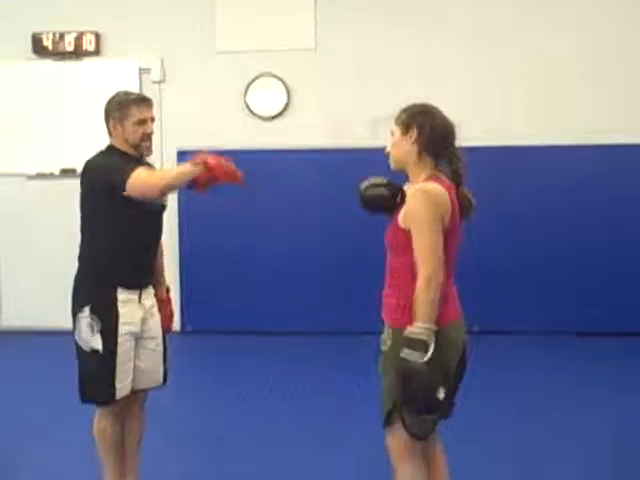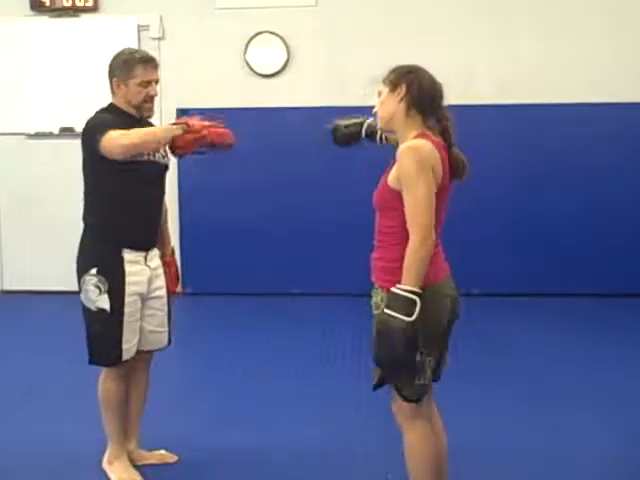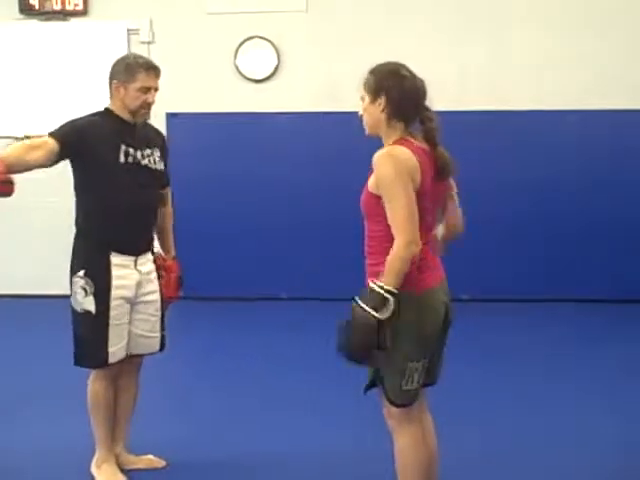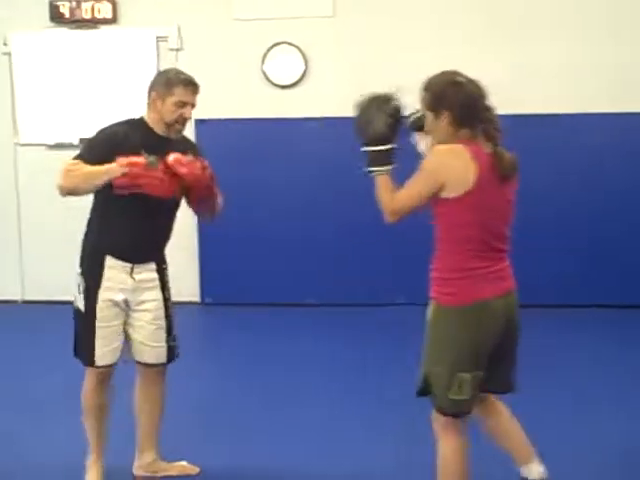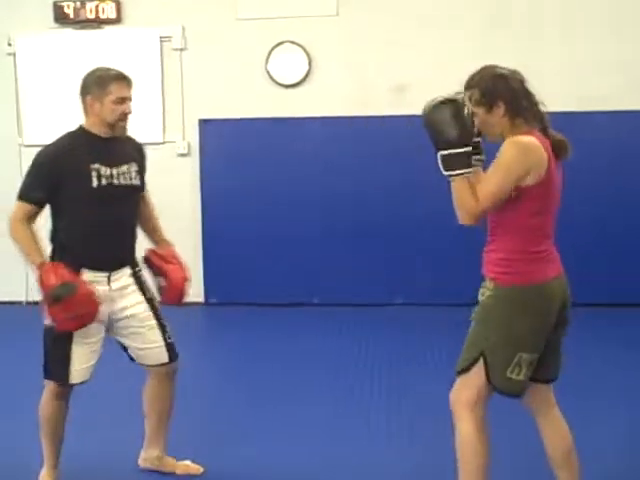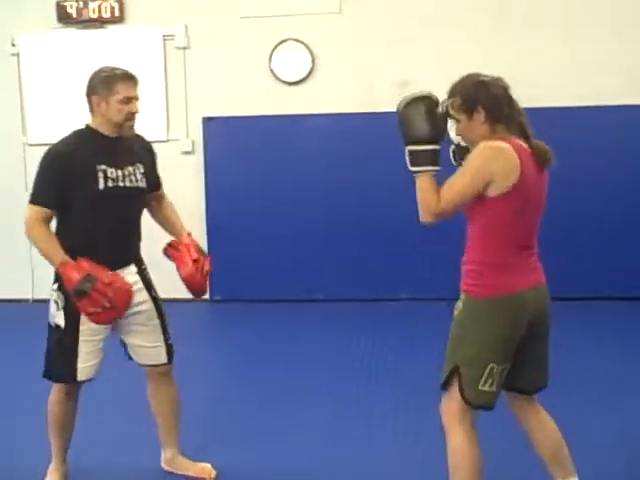
dt=0.5s
person 1, frame 1
left shoulder: (148, 170)
right shoulder: (103, 167)
right elbow: (150, 187)
left wrist: (161, 289)
right wrist: (195, 168)
left hip: (144, 298)
right hip: (106, 302)
left knee: (137, 396)
right knee: (111, 402)
person 1, frame 2
left shoulder: (153, 131)
right shoulder: (102, 124)
right elbow: (122, 146)
left wrist: (166, 251)
right wrist: (180, 129)
left hip: (149, 259)
right hip: (111, 261)
left knee: (142, 357)
right knee: (116, 362)
left ankle: (133, 444)
person 1, frame 3
left shoulder: (155, 139)
right shoulder: (89, 130)
right elbow: (41, 148)
left wrist: (170, 256)
left hip: (144, 263)
right hip: (100, 264)
left knee: (133, 360)
right knee: (105, 364)
person 1, frame 4
left shoulder: (187, 151)
right shoulder: (116, 137)
left elbow: (211, 207)
right elbow: (66, 181)
left wrist: (203, 186)
right wrist: (118, 170)
left hip: (151, 271)
right hip: (106, 267)
left knee: (154, 366)
right knee: (99, 368)
person 1, frame 5
left shoulder: (132, 150)
right shoulder: (58, 156)
right elbow: (19, 219)
left wrist: (165, 249)
right wrist: (48, 274)
left hip: (127, 278)
right hip: (77, 284)
left knee: (164, 365)
right knee: (61, 384)
person 1, frame 6
left shoulder: (141, 148)
right shoulder: (64, 155)
left elbow: (156, 200)
right elbow: (35, 222)
left wrist: (185, 239)
right wrist: (69, 270)
left hip: (132, 275)
right hip: (85, 282)
left knee: (161, 366)
right knee: (68, 382)
person 2, frame 1
left shoulder: (424, 194)
right shoulder: (438, 188)
left elbow: (430, 276)
left wrist: (418, 348)
right wrist: (399, 202)
left hip: (417, 331)
right hip: (439, 327)
left knee: (403, 447)
right knee: (422, 440)
person 2, frame 2
left shoulder: (414, 153)
right shoulder: (427, 145)
left elbow: (422, 238)
left wrist: (402, 311)
right wrist: (369, 130)
left hip: (407, 293)
right hip: (424, 290)
left knee: (409, 409)
right knee: (417, 404)
person 2, frame 3
left shoulder: (390, 159)
right shoulder: (432, 154)
left elbow: (406, 243)
right elbow: (453, 221)
left wrist: (375, 304)
left hip: (406, 299)
right hip: (430, 291)
left knee: (401, 413)
right knee: (411, 407)
person 2, frame 4
left shoulder: (446, 158)
right shoulder: (500, 159)
left elbow: (393, 210)
left wrist: (378, 149)
left hip: (461, 307)
right hip: (501, 299)
left knee: (446, 422)
right knee: (484, 399)
person 2, frame 5
left shoulder: (521, 148)
right shoulder: (541, 146)
left elbow: (469, 212)
right elbow: (490, 199)
left wrist: (453, 151)
right wrist: (469, 150)
left hip: (516, 292)
right hip: (546, 287)
left knee: (466, 401)
right knee: (541, 402)
person 2, frame 6
left shoulder: (491, 154)
right shoulder: (530, 155)
left elbow: (430, 212)
left wrist: (421, 148)
right wrist: (467, 160)
left hip: (491, 301)
right hip: (530, 295)
left knee: (455, 413)
right knee: (525, 403)
